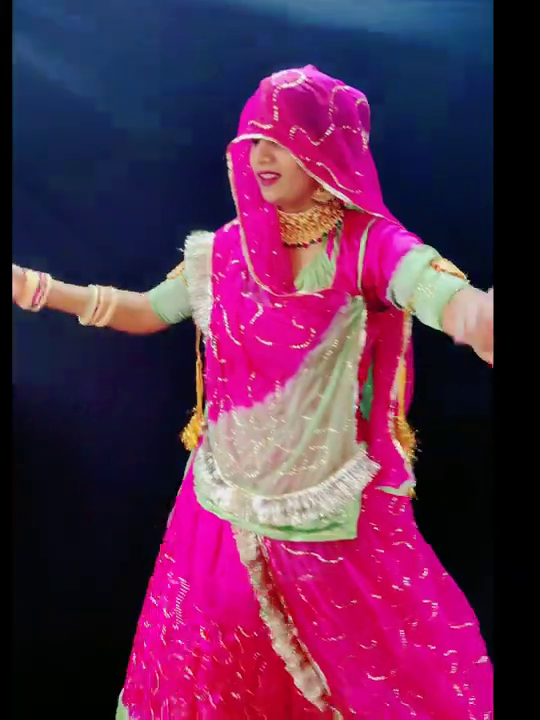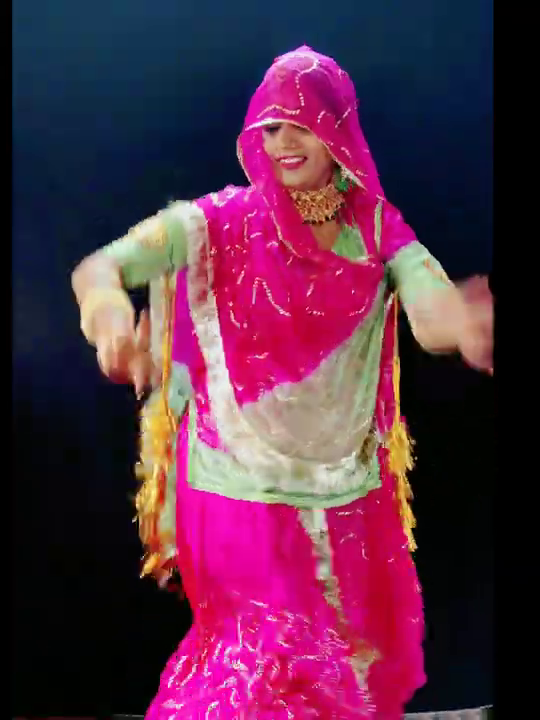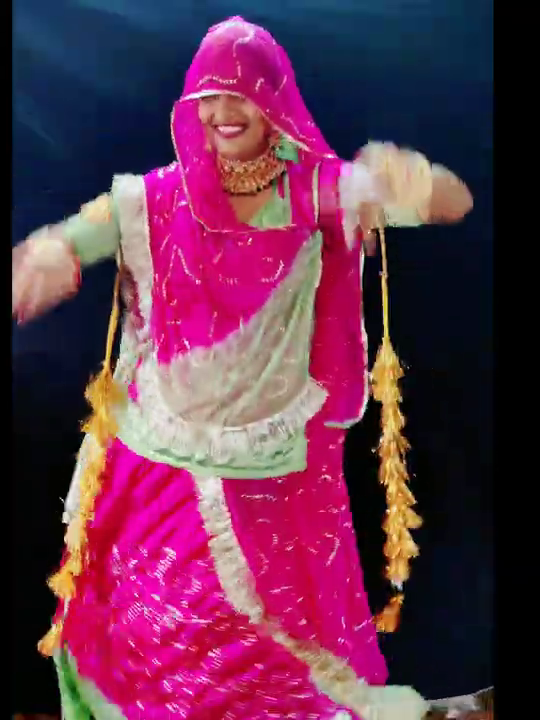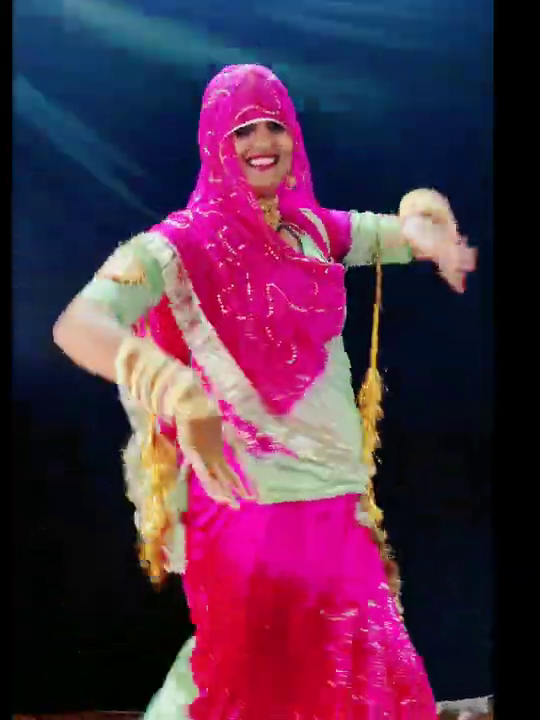
dt=0.7s
person 1, frame 1
left shoulder: (375, 243)
right shoulder: (228, 247)
left elbow: (456, 302)
right elbow: (151, 309)
left wrist: (486, 323)
right wrist: (40, 289)
left hip: (338, 510)
right hip: (227, 504)
person 1, frame 2
left shoulder: (377, 222)
right shoulder: (217, 220)
left elbow: (442, 308)
right elbow: (96, 269)
left wrist: (450, 318)
right wrist: (111, 317)
left hip: (342, 485)
right hip: (239, 486)
left knee: (349, 653)
right knee: (263, 655)
person 1, frame 3
left shoulder: (323, 185)
right shoulder: (159, 195)
left elbow: (454, 203)
right elbow: (56, 243)
left wrist: (409, 180)
right wrist: (46, 256)
left hip: (282, 461)
right hip: (160, 454)
left knee: (294, 628)
right knee: (138, 620)
person 1, frame 4
left shoulder: (315, 228)
right shoulder: (180, 243)
left elbow: (412, 237)
right elbow: (77, 327)
left wrist: (429, 216)
right wrist: (171, 389)
left hip: (324, 485)
right hip: (255, 495)
left knee: (347, 659)
